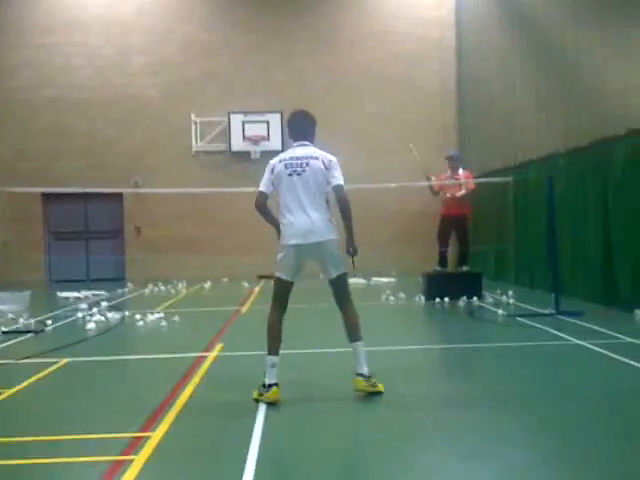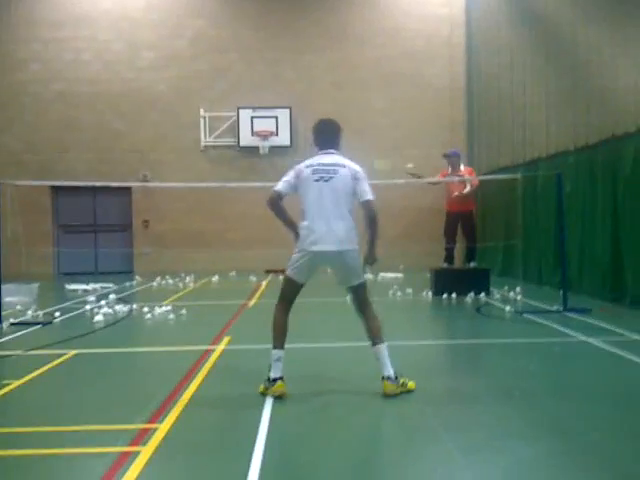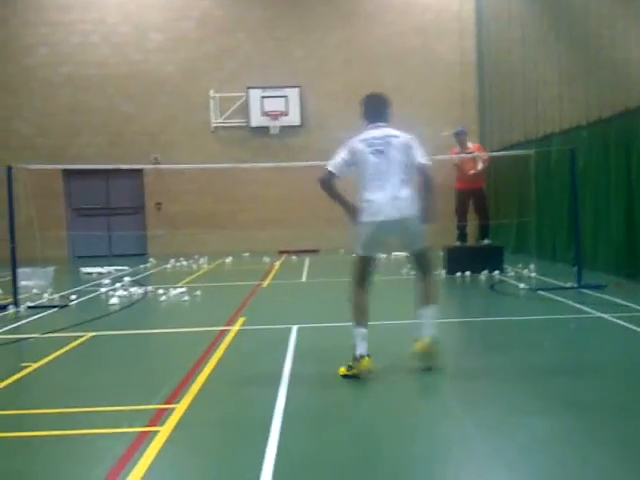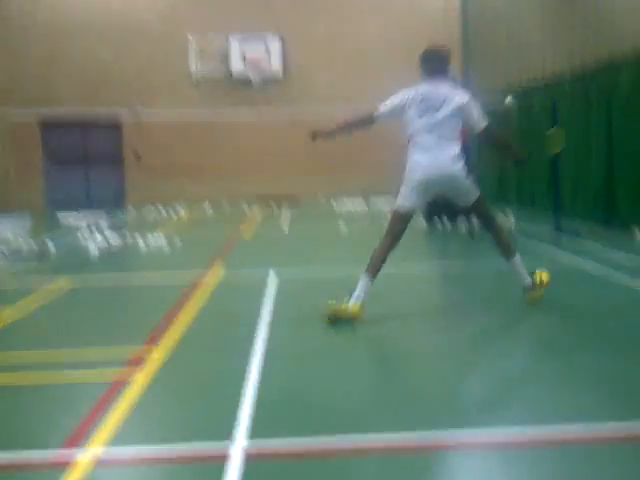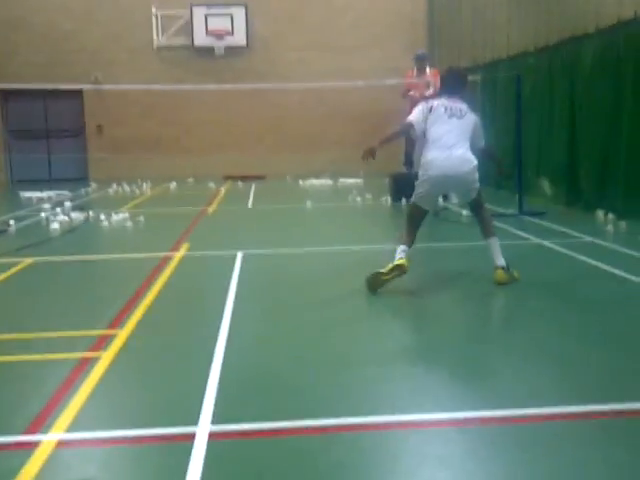
dt=0.3s
person 1, frame 1
left shoulder: (276, 163)
right shoulder: (326, 159)
left elbow: (259, 203)
right elbow: (342, 199)
right wrist: (351, 237)
left hip: (292, 239)
right hip: (324, 237)
left knee: (278, 308)
right knee: (345, 303)
left ankle: (270, 383)
right ankle: (362, 374)
person 1, frame 2
left shoulder: (302, 169)
right shoulder: (353, 170)
left elbow: (273, 200)
right elbow: (371, 213)
left wrist: (295, 228)
right wrist: (372, 248)
left hip: (311, 245)
right hip: (345, 246)
left knee: (283, 305)
right knee: (366, 310)
left ankle: (276, 377)
right ankle: (390, 377)
person 1, frame 3
left shoulder: (354, 144)
right shoulder: (406, 139)
left elbow: (325, 180)
right elbow: (426, 177)
left wrist: (347, 206)
right wrist: (425, 209)
left hip: (372, 216)
right hip: (406, 213)
left knee: (360, 284)
right knee: (426, 273)
left ankle: (361, 355)
right ankle: (426, 337)
person 1, frame 4
left shoulder: (409, 96)
right shoulder: (460, 98)
left elbow: (369, 119)
right elbow: (489, 136)
left wrist: (330, 132)
right wrist: (517, 156)
left hip: (419, 174)
right hip: (452, 171)
left knee: (390, 238)
right knee: (489, 223)
left ankle: (355, 302)
right ankle: (528, 282)
person 1, frame 5
left shoulder: (430, 105)
right shoulder: (471, 115)
left elbow: (407, 128)
right elbow: (483, 150)
left wrist: (377, 145)
left hip: (433, 169)
right hip: (465, 168)
left knee: (411, 225)
right knee: (480, 213)
left ankle: (399, 259)
right ankle: (501, 267)
